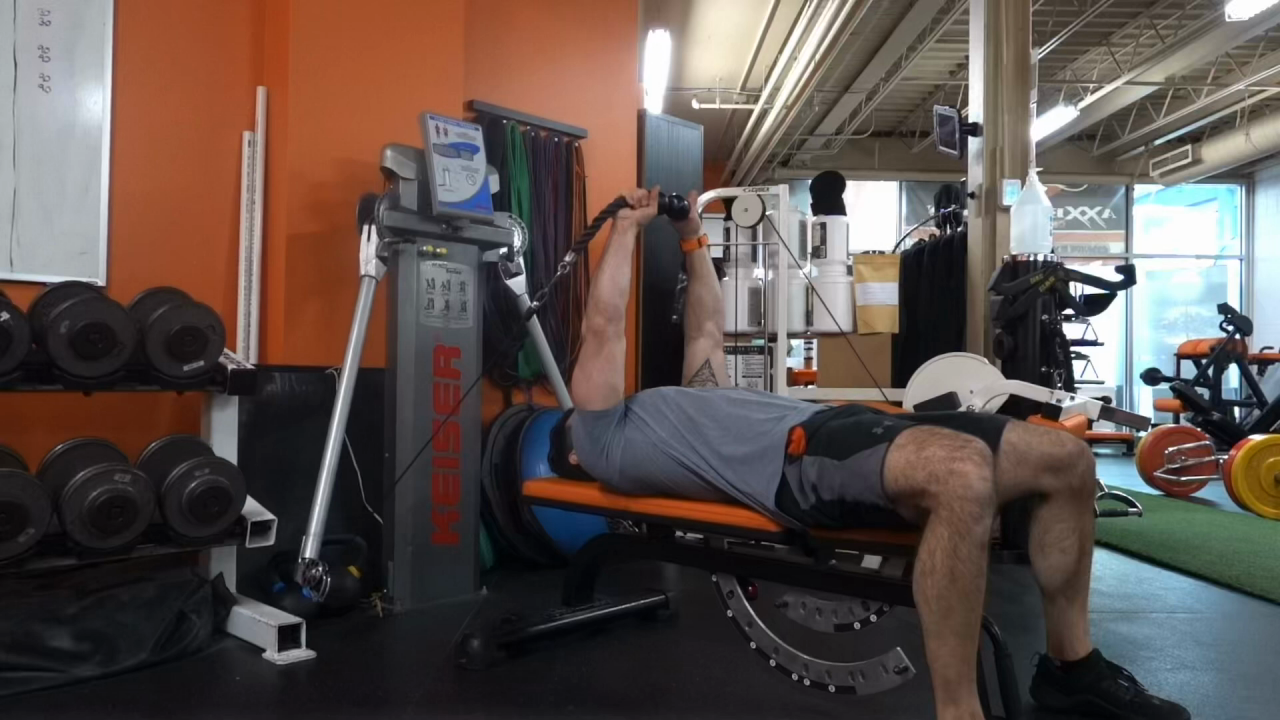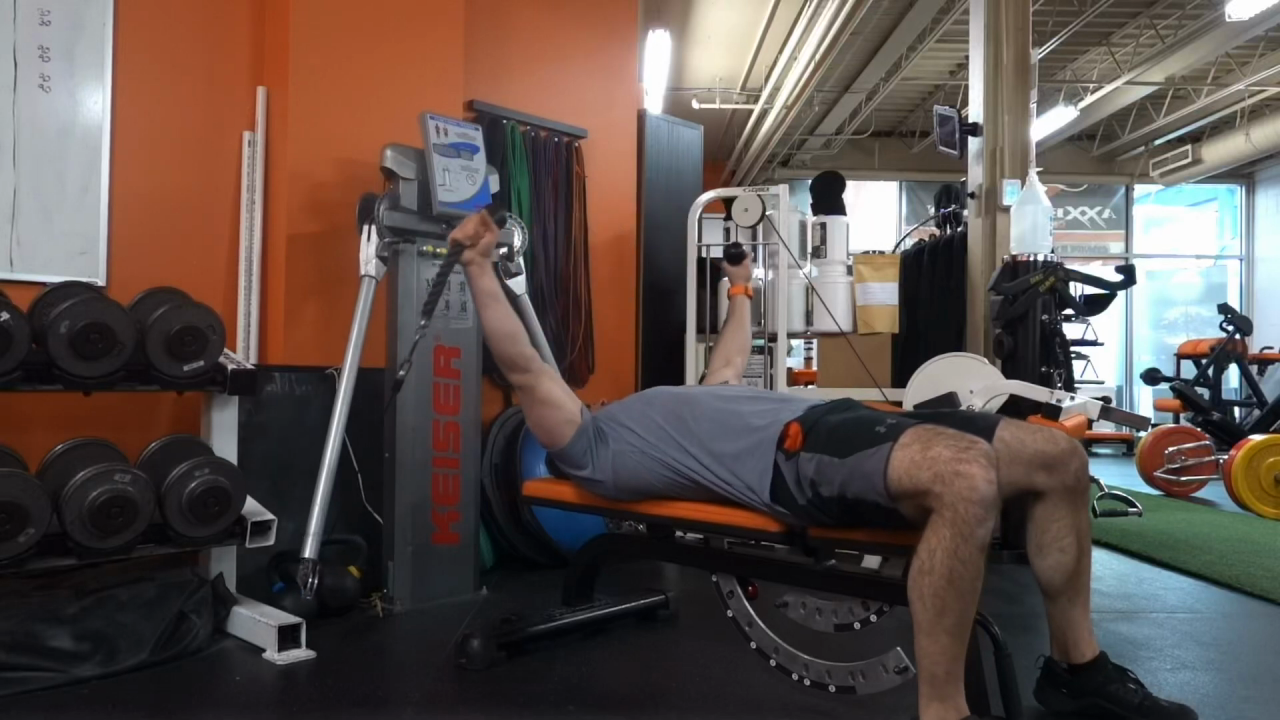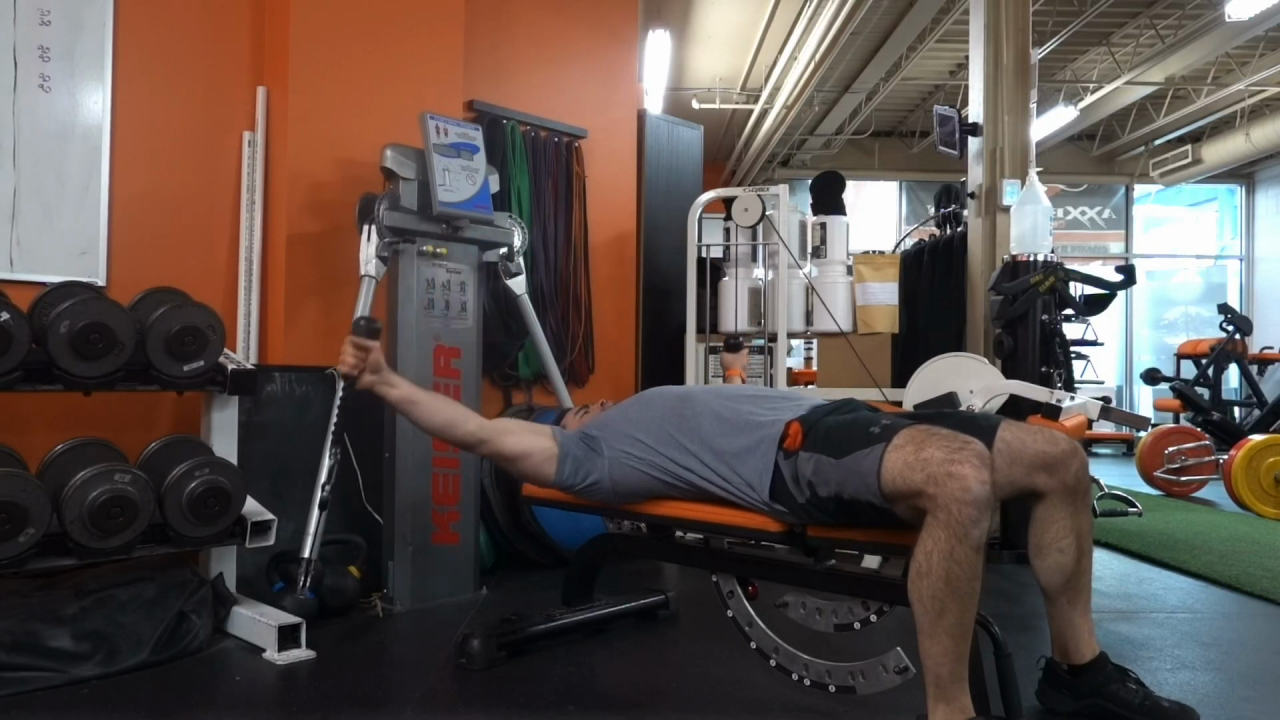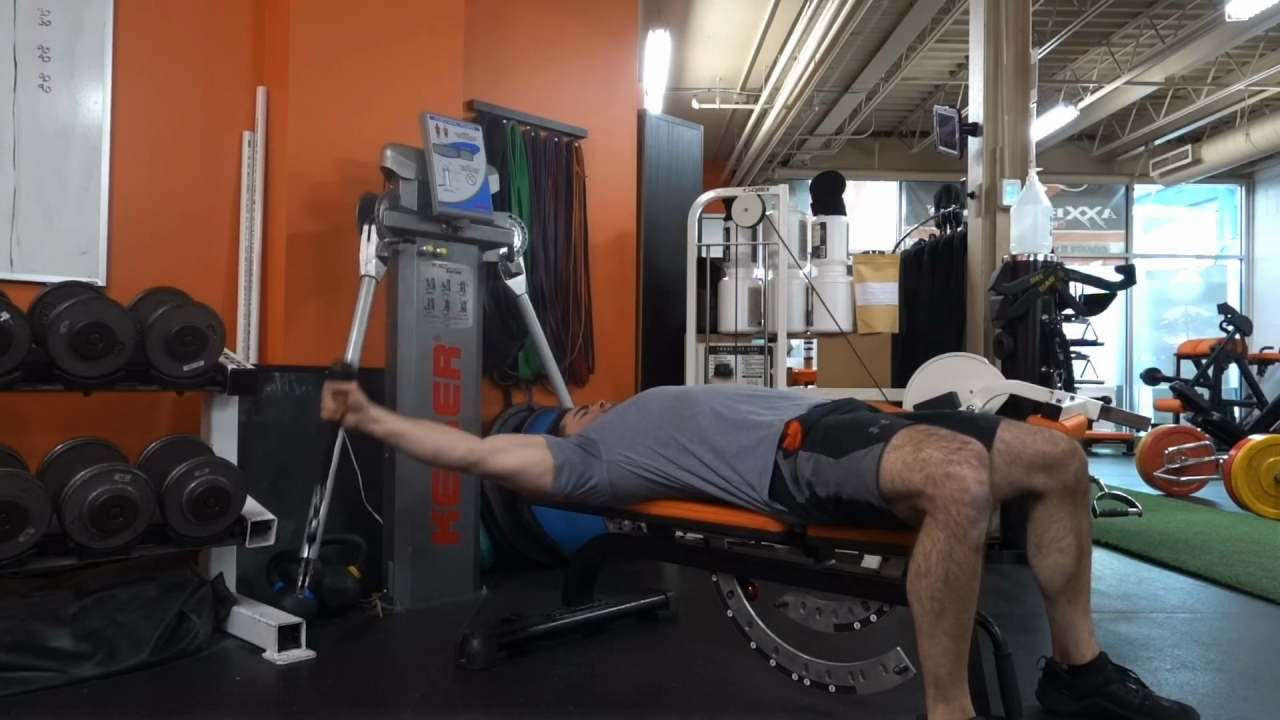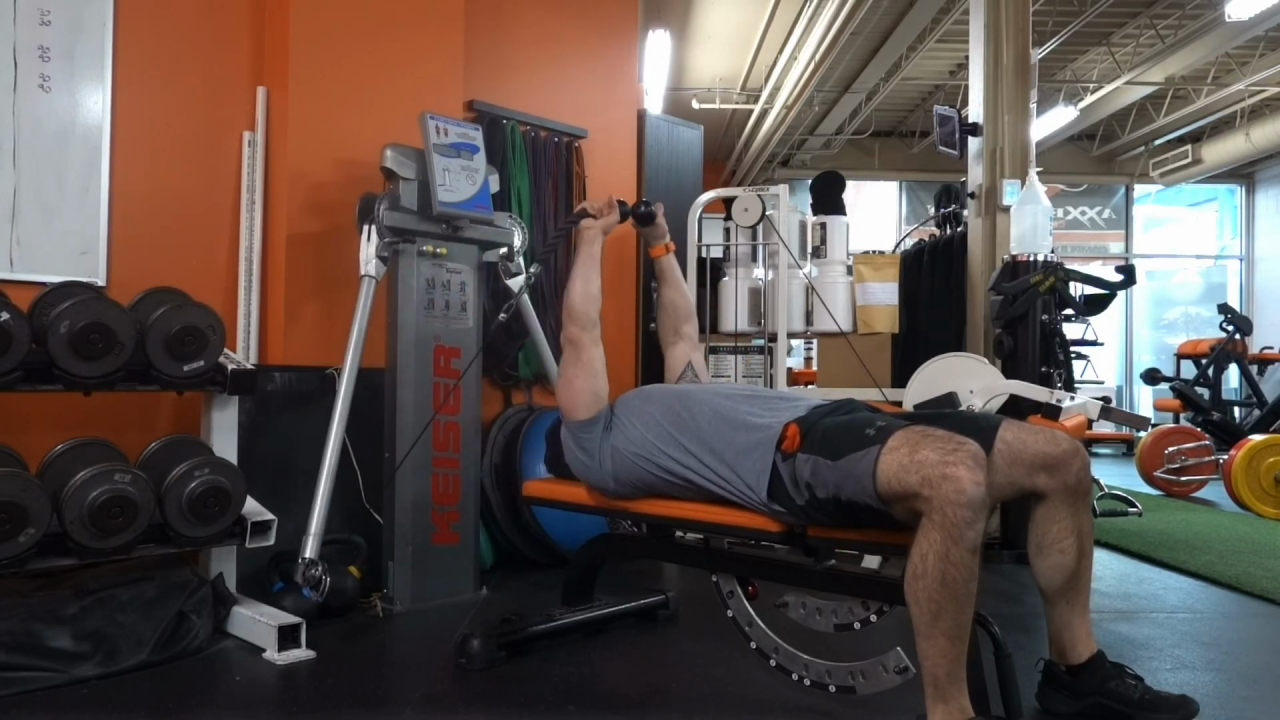
dt=0.7s
person 1, frame 1
left shoulder: (686, 405)
right shoulder: (606, 443)
left elbow: (707, 330)
right elbow: (602, 327)
left wrist: (693, 242)
right wrist: (626, 226)
left hip: (836, 424)
right hip: (794, 458)
left knee: (1066, 461)
right knee: (963, 477)
left ankle: (1071, 667)
person 1, frame 2
left shoulder: (660, 415)
right shoulder: (594, 451)
left elbow: (726, 371)
right elbow: (526, 372)
left wrist: (740, 292)
right wrist: (481, 266)
left hip: (834, 417)
right hip: (790, 451)
left knee: (1059, 460)
right knee: (967, 480)
person 1, frame 3
left shoulder: (649, 414)
right shoulder: (590, 456)
right elbow: (488, 433)
left wrist: (735, 371)
right wrist: (383, 381)
left hip: (836, 415)
right hip: (794, 452)
left knee: (1058, 459)
right knee: (963, 478)
person 1, frame 4
left shoulder: (638, 416)
right shoulder: (588, 458)
right elbow: (487, 453)
left wrist: (724, 393)
right wrist: (371, 417)
left hip: (829, 416)
right hip: (791, 453)
left knee: (1058, 459)
right knee: (962, 478)
person 1, frame 5
left shoulder: (665, 402)
right shoulder: (598, 449)
left elbow: (682, 331)
right elbow: (580, 337)
left wrist: (660, 248)
right wrist: (592, 237)
left hip: (833, 418)
right hip: (788, 455)
left knee: (1059, 459)
right knee: (957, 480)
